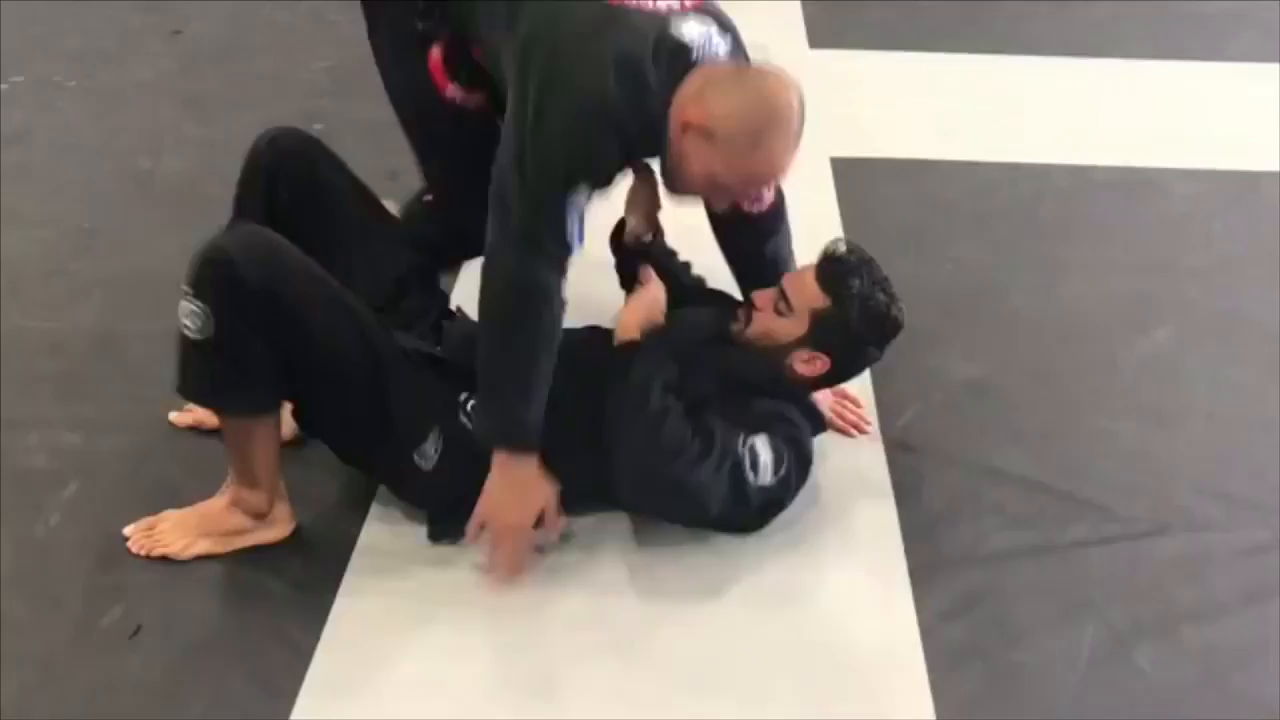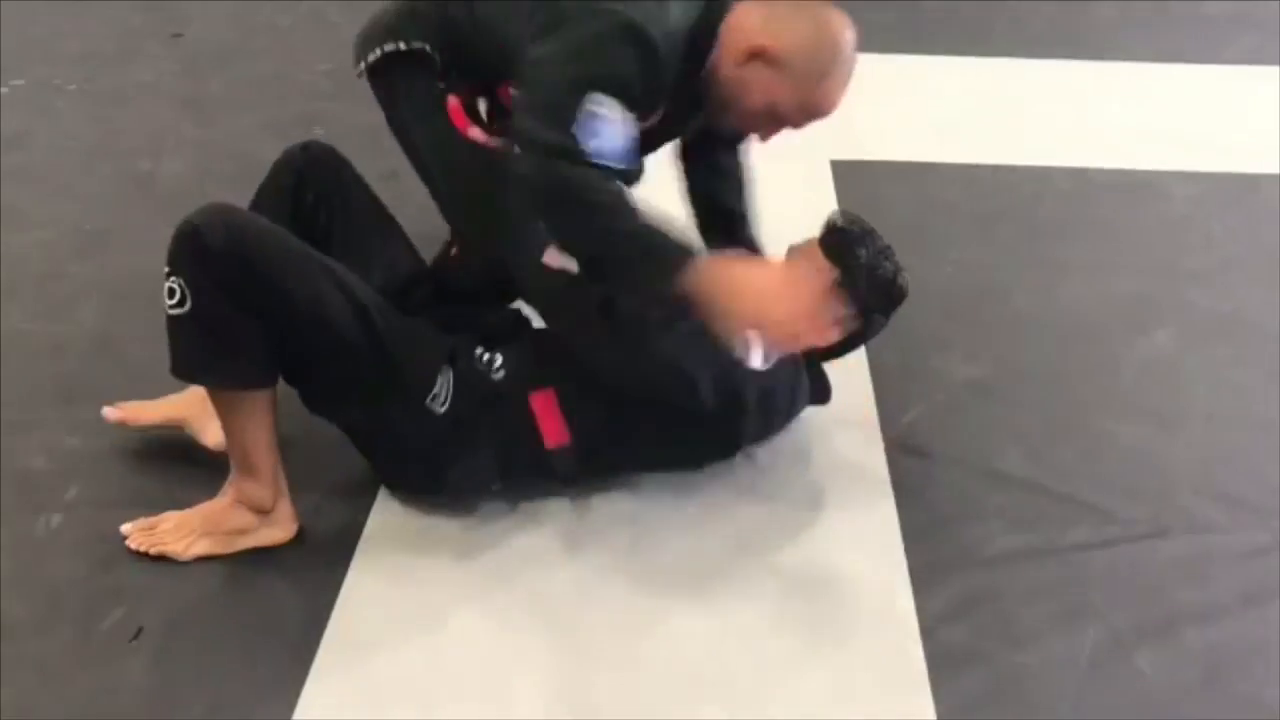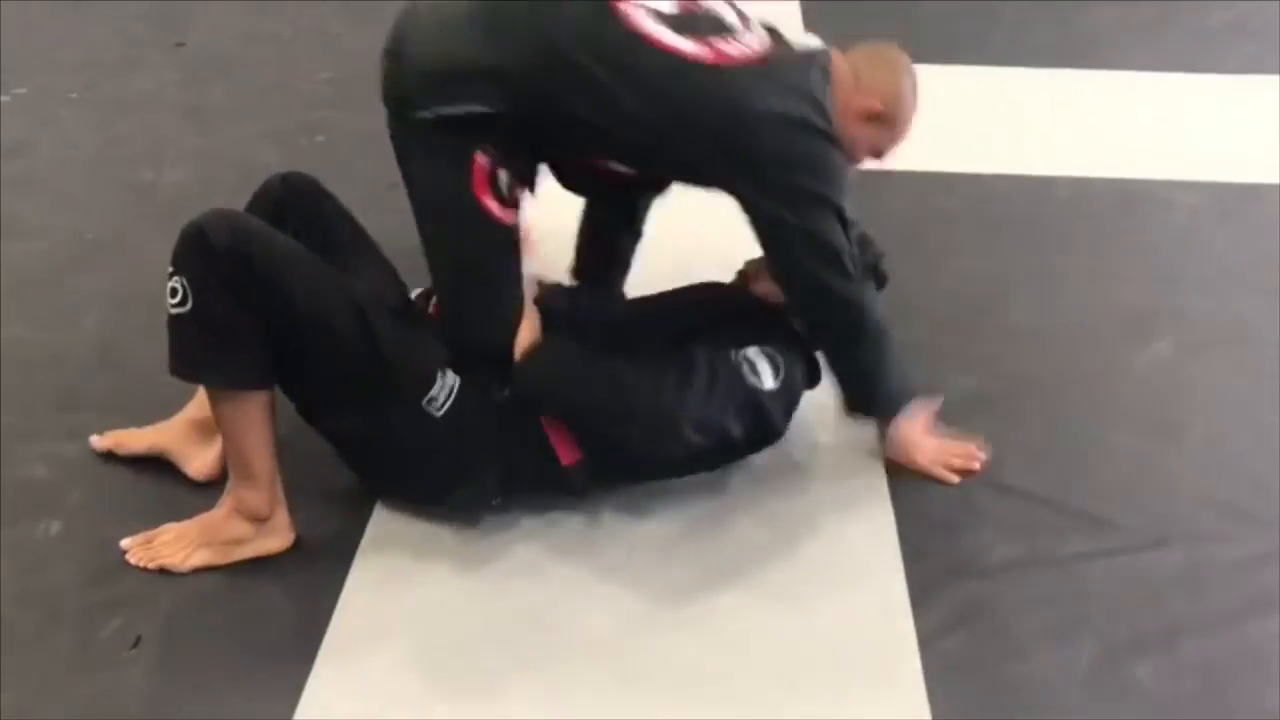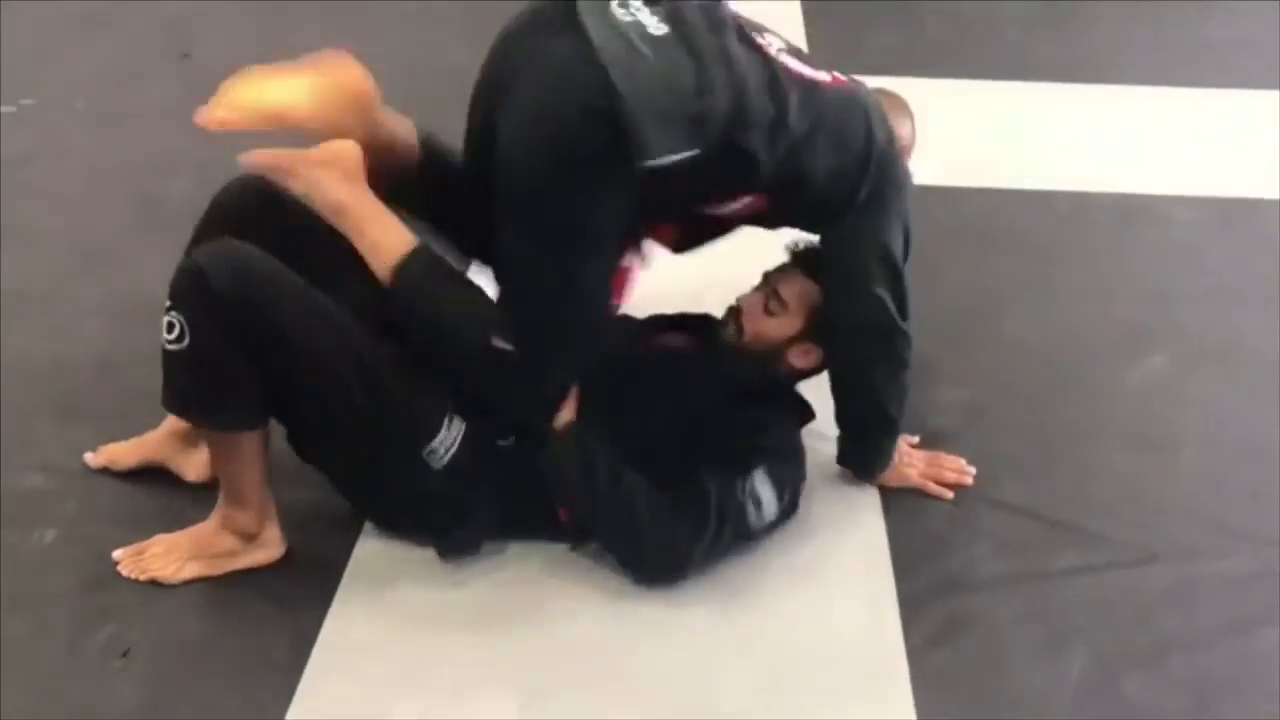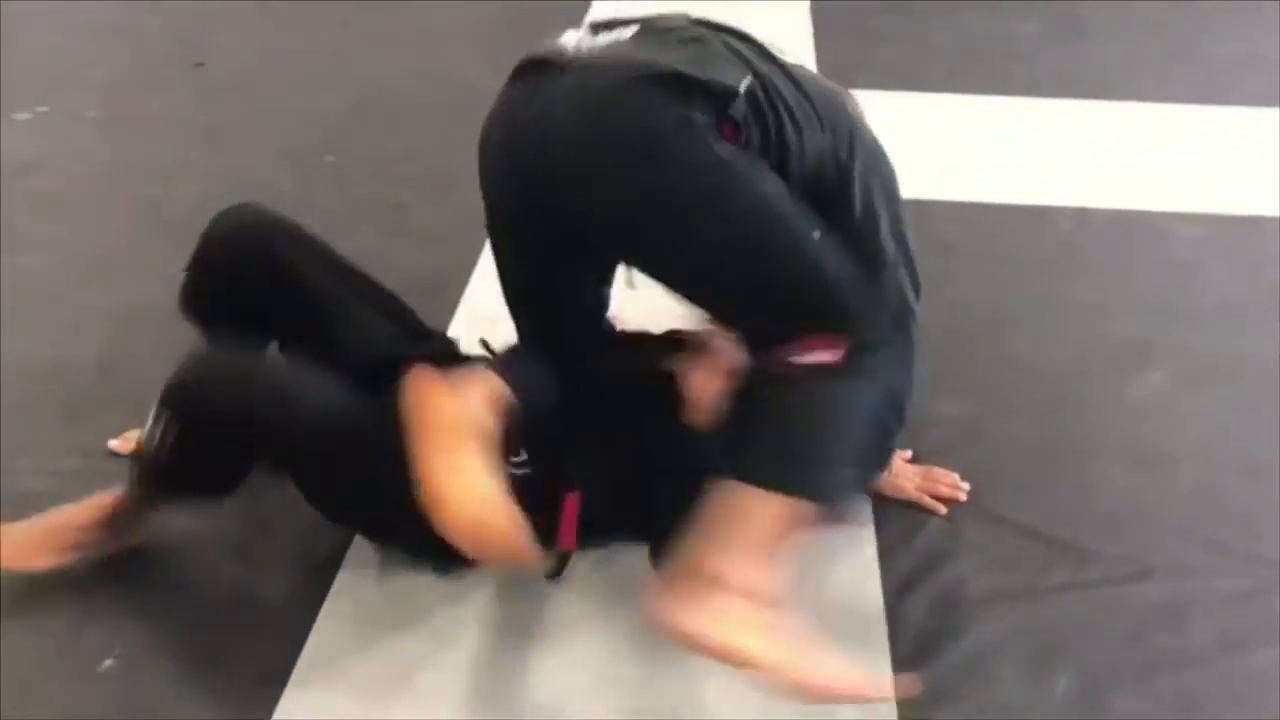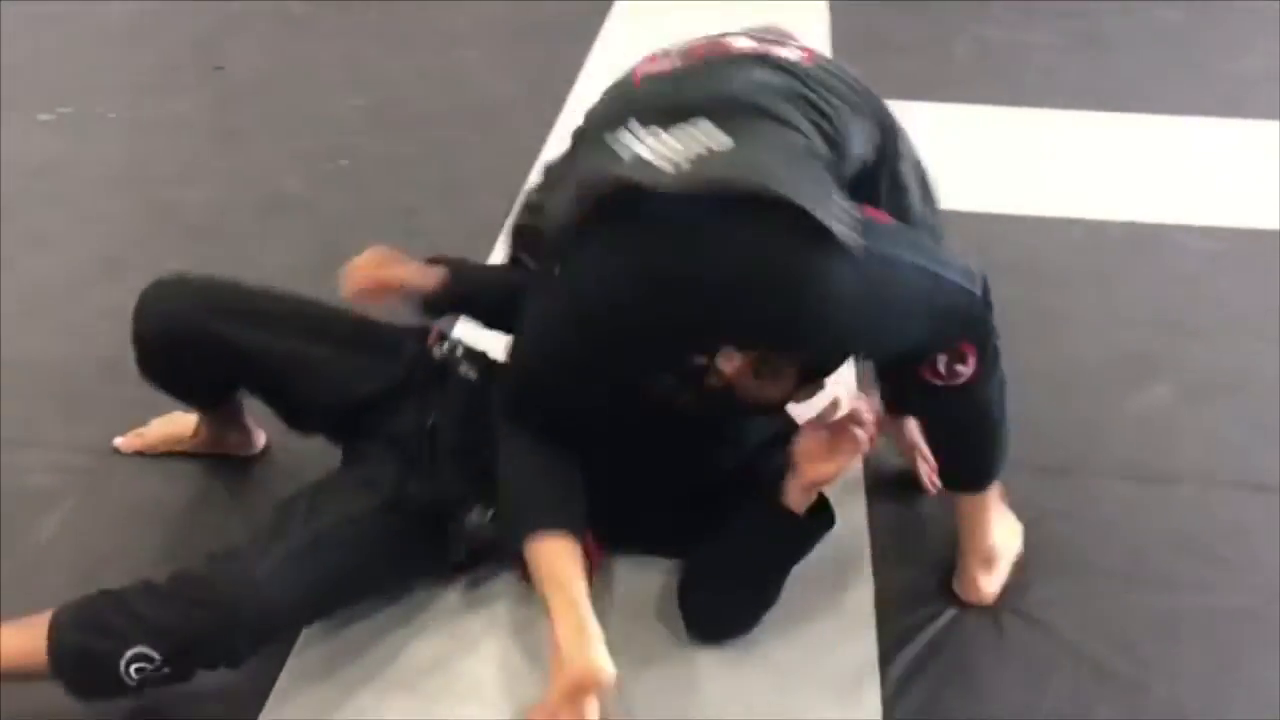
dt=0.2s
person 1, frame 1
left shoulder: (769, 445)
right shoulder: (735, 334)
left elbow: (653, 478)
right elbow: (677, 295)
left wrist: (636, 340)
right wrist: (640, 228)
left hip: (450, 446)
right hip: (458, 349)
left knee: (235, 263)
right knee: (288, 156)
left ankle: (255, 505)
right ankle: (256, 395)
person 1, frame 2
left shoulder: (762, 381)
right shoulder: (727, 333)
left elbow: (639, 348)
left hip: (450, 418)
right hip: (460, 353)
left knee: (212, 240)
right knee: (312, 166)
left ankle: (260, 502)
right ankle: (218, 391)
person 1, frame 3
left shoulder: (760, 374)
right shoulder: (696, 320)
left elbow: (650, 414)
left wrist: (526, 337)
left hip: (441, 431)
right hip: (453, 362)
left knee: (214, 244)
right knee: (293, 196)
left ankle: (256, 512)
right ankle: (206, 425)
person 1, frame 4
left shoulder: (762, 447)
right shoulder: (699, 338)
left elbow: (659, 546)
left wrist: (562, 423)
left hip: (438, 467)
right hip: (448, 371)
left knee: (222, 278)
right knee: (253, 207)
left ankle: (246, 527)
right ankle: (197, 427)
person 1, frame 5
right shoulder: (708, 353)
left wrist: (702, 419)
left hip: (457, 465)
right hip: (453, 384)
left knee: (216, 387)
right knee: (243, 236)
left ankle: (112, 520)
person 1, frame 6
left shoulder: (750, 459)
left elbow: (717, 614)
left wrist: (800, 494)
right wrist: (434, 279)
left hip: (451, 498)
right hip: (448, 391)
left knee: (237, 603)
right knee: (173, 313)
right ankle: (225, 430)
person 2, frame 1
left shoulder: (728, 86)
right shoulder: (587, 98)
left elbow: (757, 230)
right elbow: (526, 261)
right wrist: (513, 456)
right knee: (464, 198)
person 2, frame 2
left shoulder: (715, 42)
right shoulder: (624, 40)
left elbow: (713, 156)
right elbow: (550, 178)
left wrist: (741, 276)
right wrist: (705, 276)
right hip: (424, 48)
person 2, frame 3
left shoulder: (760, 67)
right shoulder: (787, 132)
right elbow: (832, 295)
left wrist: (595, 297)
right wrist: (894, 414)
right hip: (450, 72)
right knee: (486, 340)
person 2, frame 4
left shoulder: (776, 92)
right shoulder: (869, 159)
right elbow: (869, 321)
right wrist: (869, 453)
right hip: (594, 111)
right knee: (529, 394)
left ankle: (369, 125)
right ankle: (349, 202)
person 2, frame 5
right shoulder: (845, 144)
right elbow: (891, 297)
right wrist: (872, 461)
right hip: (633, 125)
left knee: (569, 361)
right knee: (851, 327)
right ankle: (720, 594)
person 2, frame 6
left shoulder: (644, 92)
right shoulder: (853, 97)
left elbow: (538, 236)
right elbow: (917, 245)
right wrist: (887, 399)
left knee: (534, 414)
right knee: (963, 302)
right ankle: (980, 551)
